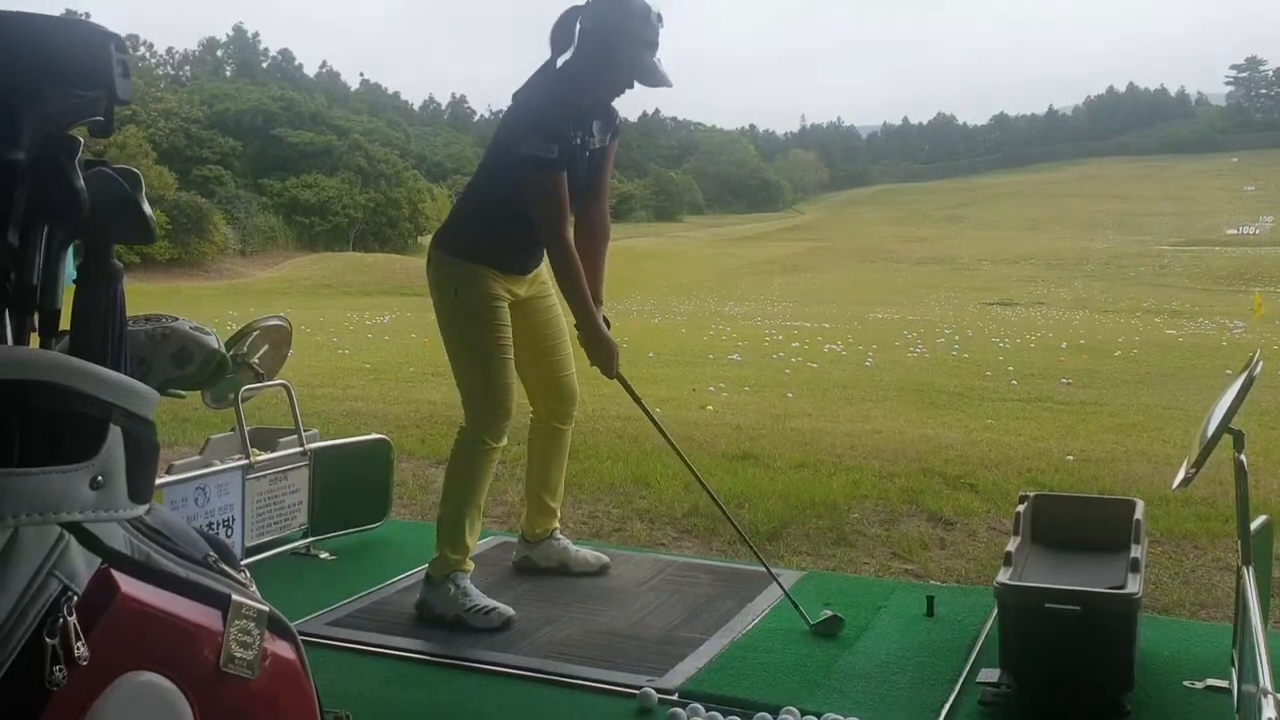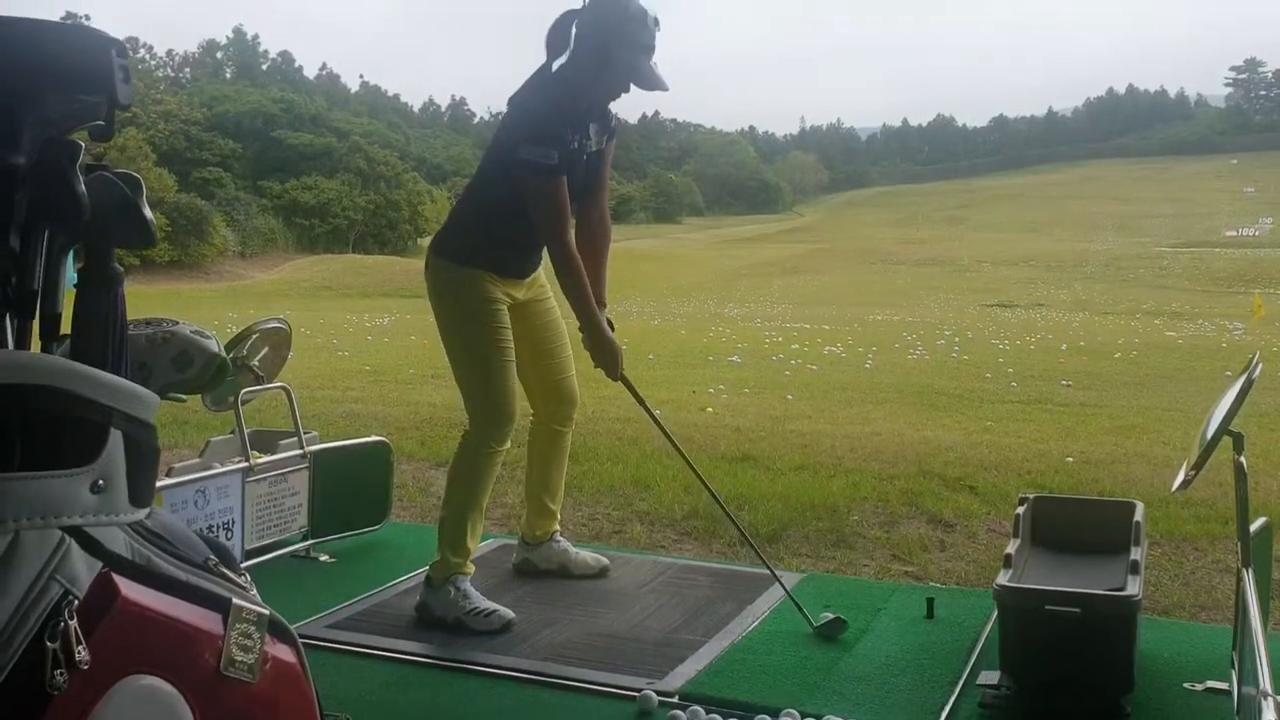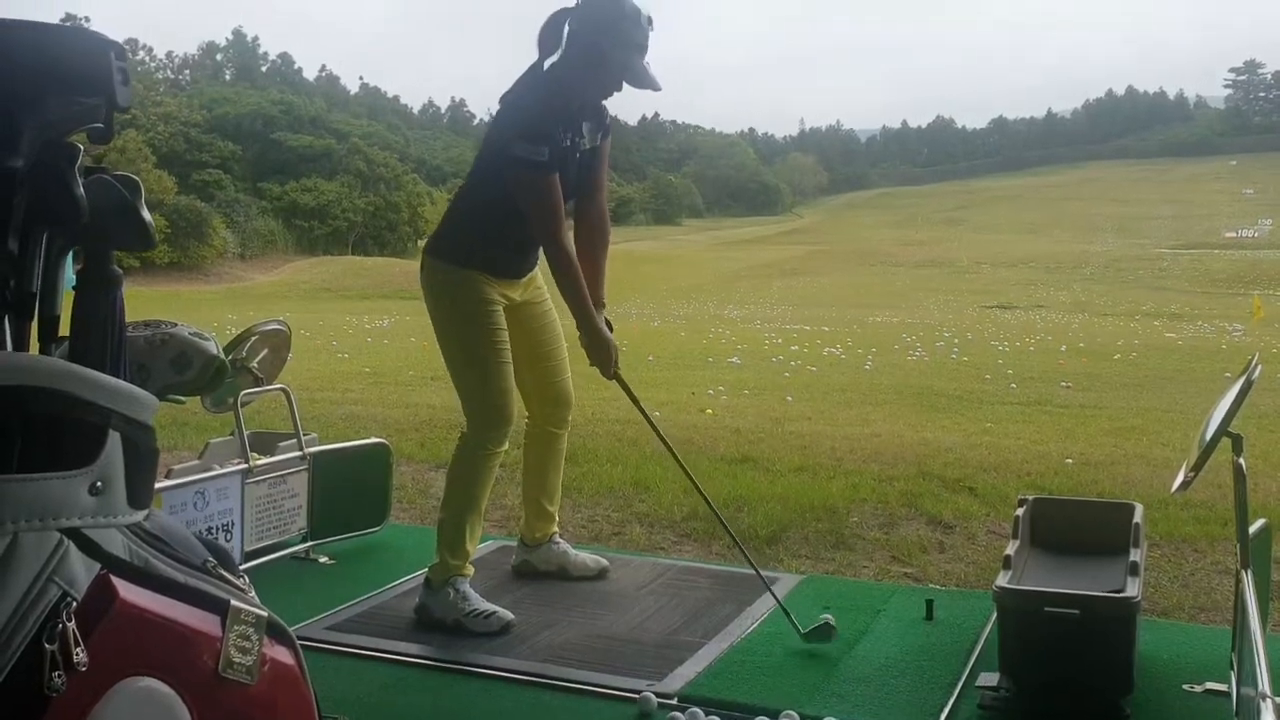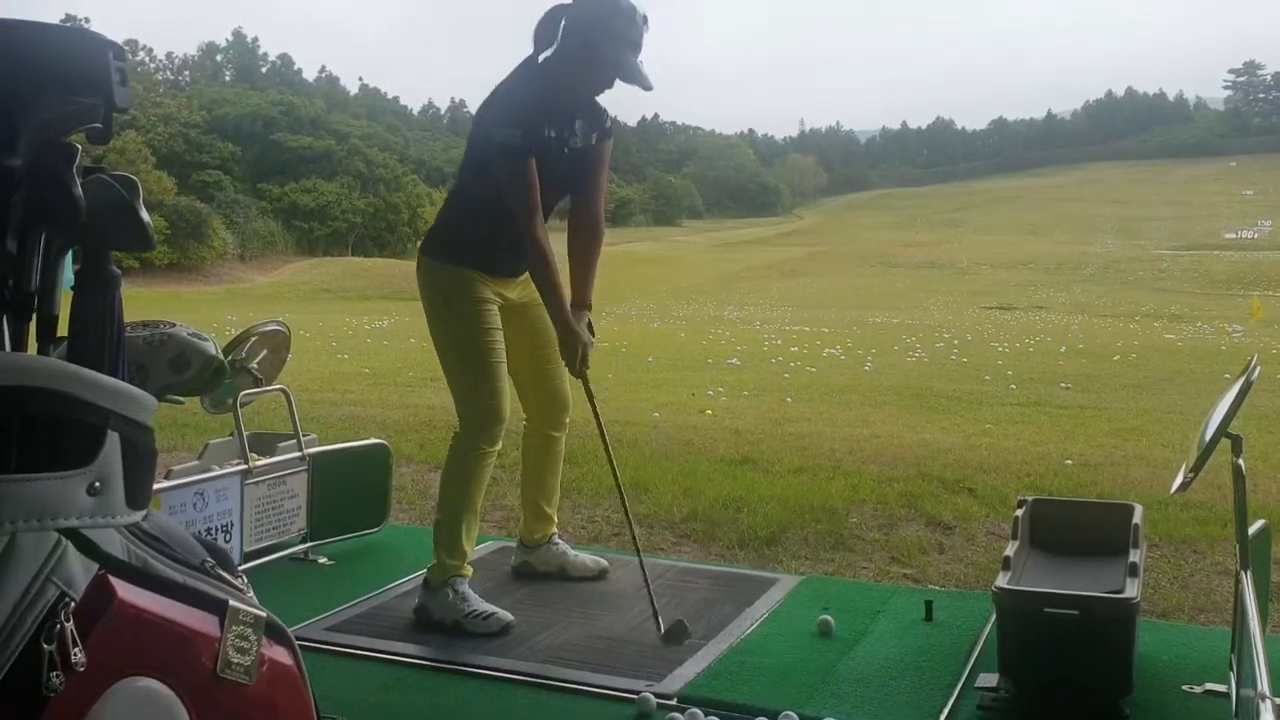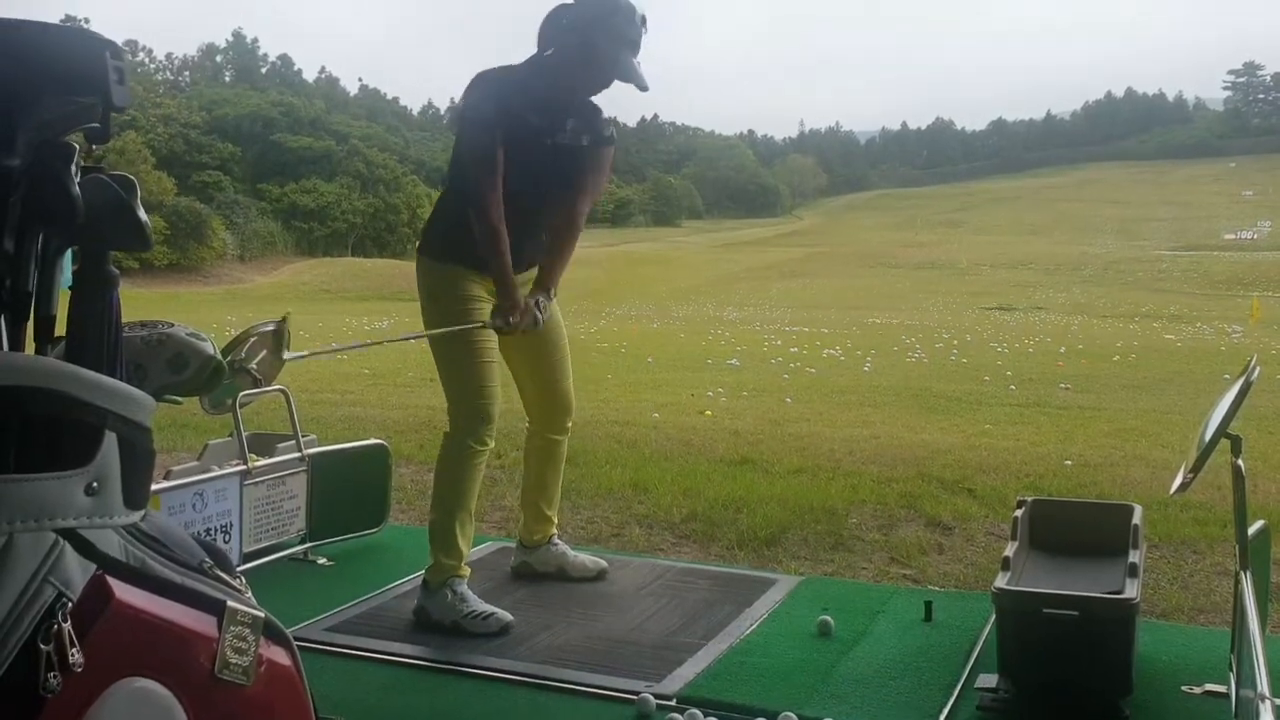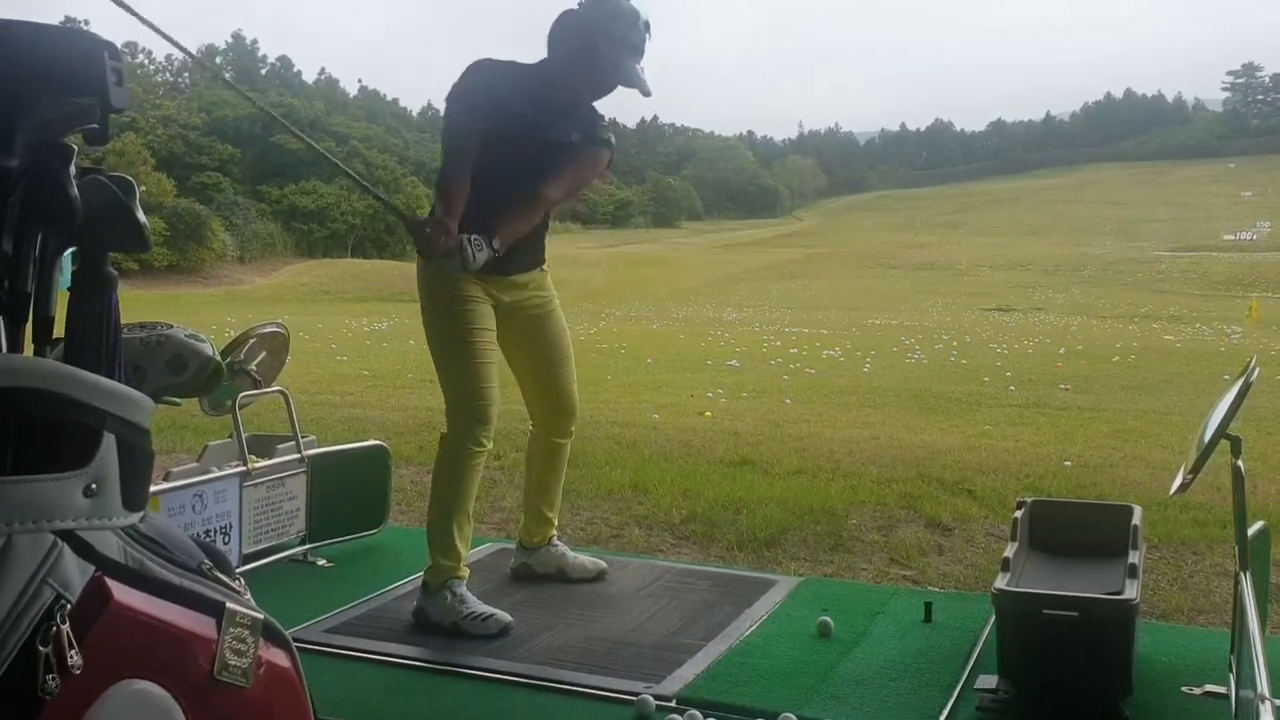
dt=0.2s
person 1, frame 1
left shoulder: (603, 118)
right shoulder: (540, 115)
left elbow: (594, 218)
right elbow: (558, 233)
left wrist: (596, 309)
right wrist: (591, 327)
left hip: (525, 270)
right hip: (469, 268)
left knee: (559, 400)
right knee: (491, 415)
left ankle: (539, 537)
right ankle: (445, 579)
person 1, frame 2
left shoulder: (598, 121)
right shoulder: (537, 121)
left elbow: (595, 220)
right elbow: (561, 237)
left wrist: (600, 311)
right wrist: (594, 330)
left hip: (523, 273)
right hip: (468, 272)
left knee: (560, 403)
right knee: (494, 419)
left ankle: (539, 539)
right ankle: (445, 582)
person 1, frame 3
left shoulder: (594, 120)
right shoulder: (527, 119)
left elbow: (592, 218)
right elbow: (554, 235)
left wrist: (598, 310)
right wrist: (589, 327)
left hip: (522, 275)
right hip: (463, 273)
left knee: (555, 406)
right knee: (493, 420)
left ankle: (538, 540)
right ankle: (444, 584)
person 1, frame 4
left shoulder: (595, 123)
right shoulder: (511, 108)
left elbow: (589, 217)
right elbow: (528, 224)
left wrist: (582, 309)
right wrist: (561, 320)
left hip: (522, 275)
right hip: (459, 271)
left knee: (552, 408)
right knee: (487, 419)
left ankle: (538, 542)
right ankle: (443, 585)
person 1, frame 5
left shoulder: (595, 131)
right shoulder: (494, 91)
left elbow: (572, 215)
right elbow: (483, 193)
left wrist: (540, 292)
right wrist: (505, 288)
left hip: (527, 276)
right hip: (458, 269)
left knee: (555, 410)
right knee: (477, 419)
left ankle: (538, 543)
right ankle: (442, 585)
person 1, frame 6
left shoulder: (594, 137)
right shoulder: (488, 82)
left elbow: (545, 196)
right elbow: (457, 163)
left wrist: (483, 241)
right wrist: (443, 221)
left hip: (527, 276)
right hip: (455, 272)
left knee: (558, 412)
right knee: (474, 420)
left ankle: (537, 544)
right ankle: (441, 587)
